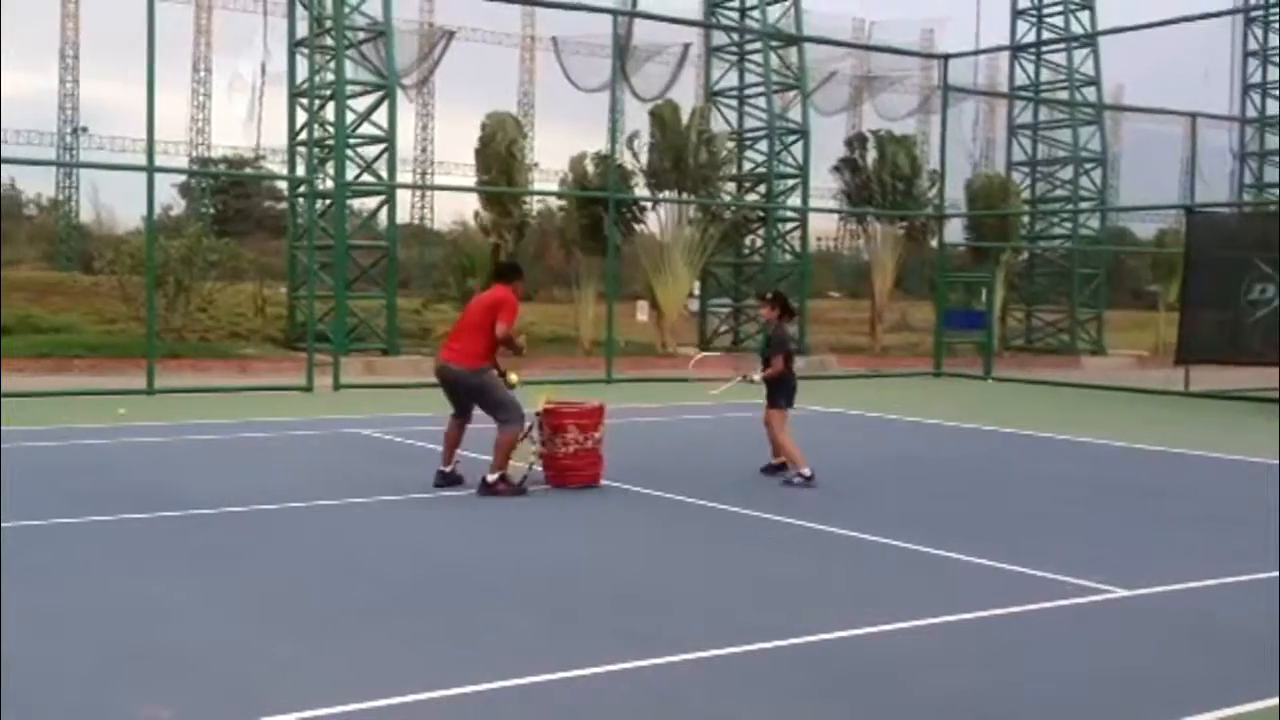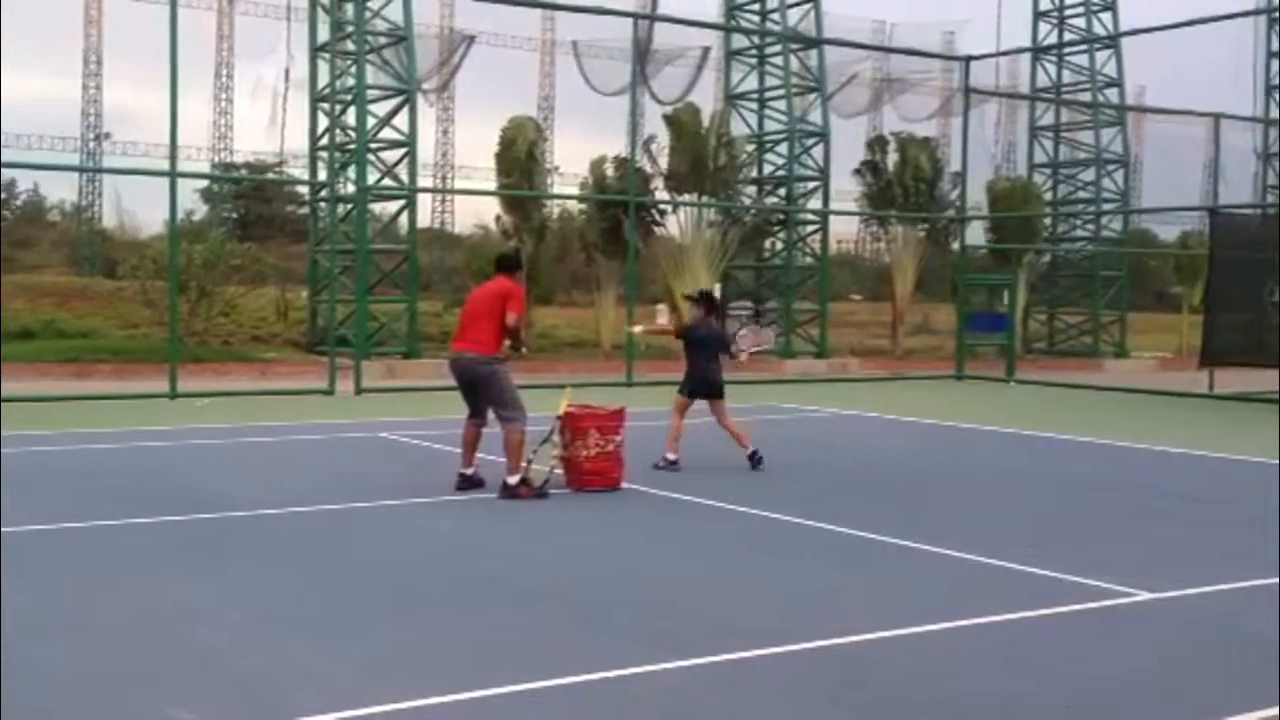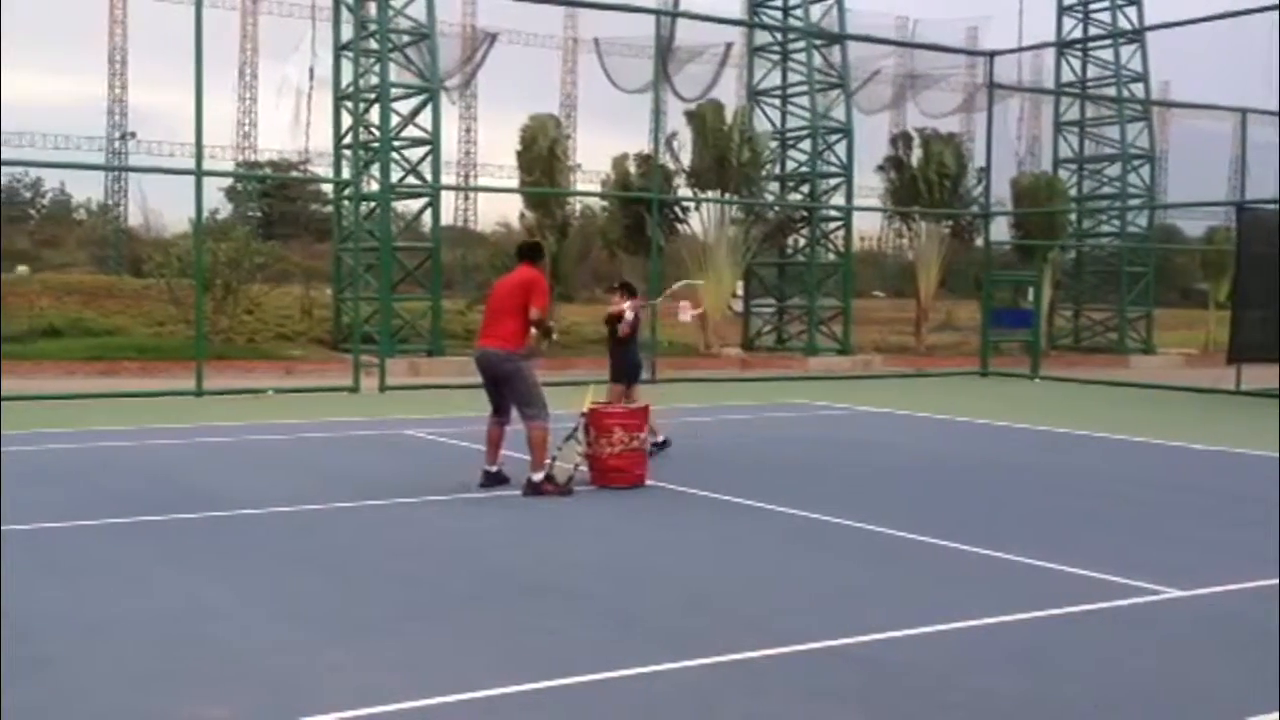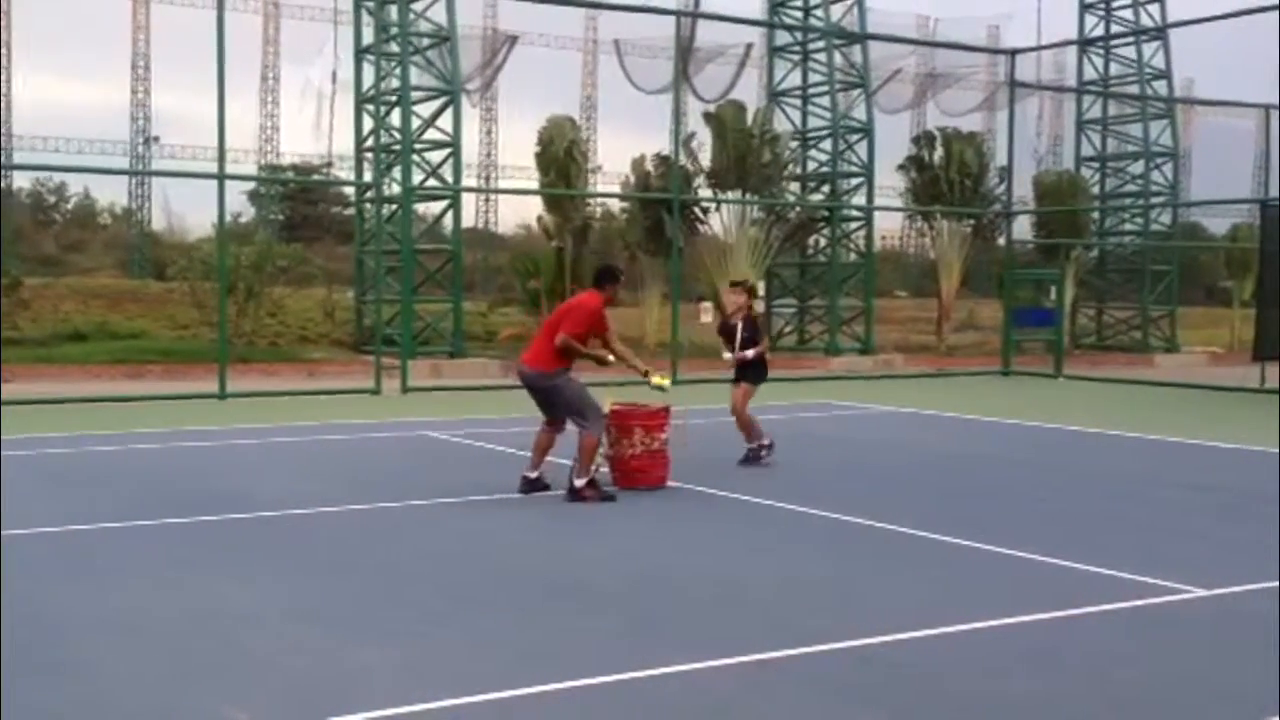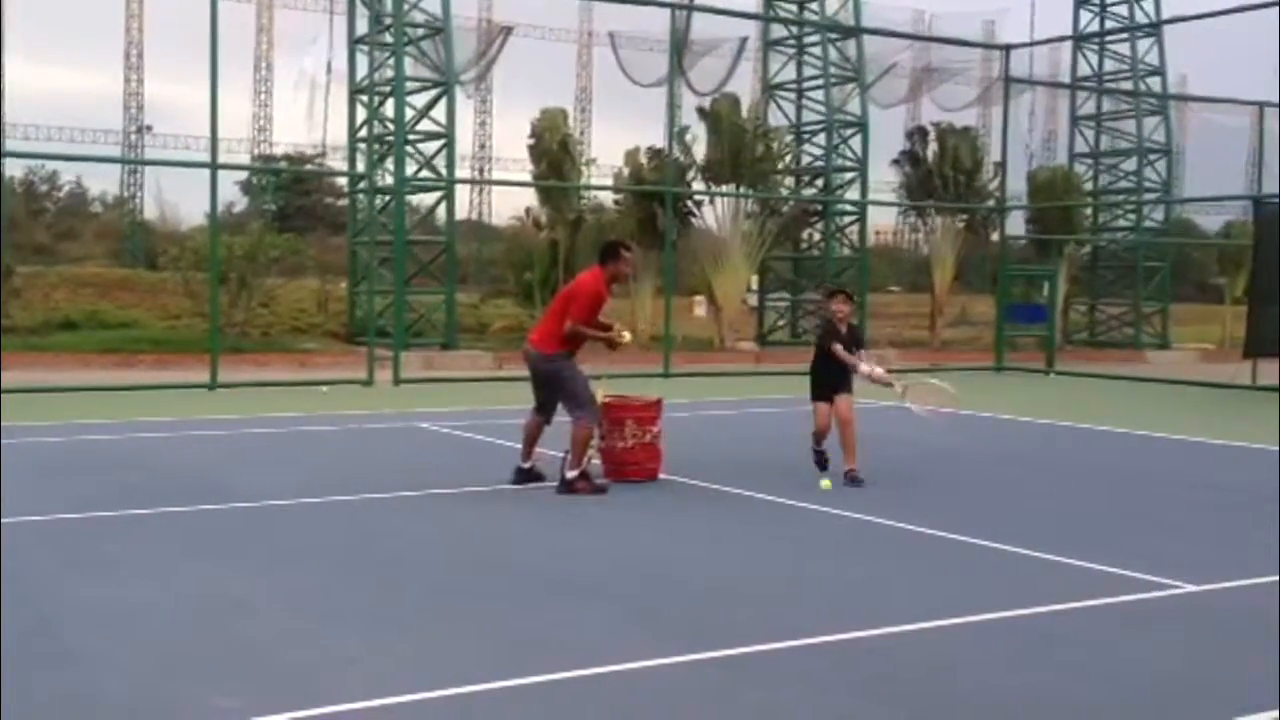
dt=1s
person 1, frame 1
left shoulder: (480, 298)
right shoulder: (508, 299)
right elbow: (502, 334)
left wrist: (499, 371)
right wrist: (517, 347)
left hip: (445, 364)
right hip: (471, 370)
left knee: (461, 415)
right knee: (513, 419)
left ankle: (445, 471)
right ankle: (494, 480)
person 1, frame 2
left shoulder: (478, 290)
right shoulder: (514, 289)
right elbow: (511, 323)
right wrist: (517, 343)
left hip: (458, 356)
right hip: (484, 358)
left knee: (476, 414)
right knee: (514, 417)
left ankle: (466, 473)
right ankle: (513, 482)
person 1, frame 3
left shoulder: (501, 281)
right shoulder: (537, 279)
right elbow: (535, 316)
right wrist: (546, 329)
left hip: (484, 350)
right hip: (509, 354)
left knee: (499, 412)
right knee: (536, 414)
left ankle: (491, 471)
right ankle: (538, 479)
person 1, frame 4
left shoulder: (595, 311)
right shoulder: (586, 306)
left elbow: (614, 346)
right elbow: (561, 342)
left wrist: (645, 370)
right wrist: (592, 355)
left hip: (530, 369)
right hip: (547, 372)
left knee: (554, 421)
right knee: (593, 421)
left ankle: (531, 477)
right ankle: (580, 485)
person 1, frame 5
left shoulder: (596, 282)
right shoulder: (591, 286)
right elbow: (570, 328)
left wrist: (610, 328)
right wrist: (604, 337)
left hip: (537, 349)
right hip: (552, 355)
left knee: (543, 409)
right knee: (586, 412)
left ankle: (525, 468)
right ankle: (573, 477)
person 2, frame 1
left shoulder: (776, 335)
right shoulder: (775, 331)
left elbow: (778, 368)
left wrist: (759, 376)
right wrist: (761, 370)
left hip: (781, 387)
right hip: (779, 386)
left knee: (779, 431)
right knee: (770, 423)
left ankle: (804, 473)
right ankle: (778, 461)
person 2, frame 2
left shoulder: (692, 328)
right shoulder: (718, 331)
left elbow: (666, 330)
right elbow: (729, 352)
left wrist: (642, 329)
right wrist: (741, 357)
left hip: (695, 378)
right hip: (715, 378)
left knee: (677, 416)
right knee: (723, 418)
left ankle: (671, 458)
right ankle: (751, 452)
person 2, frame 3
left shoulder: (631, 314)
right shoulder: (619, 313)
left elbow: (622, 332)
right elbow: (610, 312)
left wrist: (629, 311)
right wrist: (625, 307)
left hip: (625, 364)
right hip: (627, 364)
right knee: (632, 405)
right ankle: (657, 439)
person 2, frame 4
left shoulder: (752, 321)
right shoulder: (726, 322)
left elbow: (764, 346)
right elbow: (726, 345)
left wrist: (748, 354)
right wrist: (729, 355)
left hip: (755, 368)
right hip: (740, 368)
left knee: (738, 407)
right knee: (735, 409)
left ankle: (763, 442)
right ankle: (754, 447)
person 2, frame 5
left shoulder: (855, 331)
right shoulder: (826, 328)
left elbow: (860, 357)
right elbow: (840, 353)
left wrist: (878, 375)
left hip: (843, 380)
right hip: (821, 380)
left knee: (845, 419)
right knee: (822, 426)
left ankle: (850, 469)
right ankle: (818, 447)
